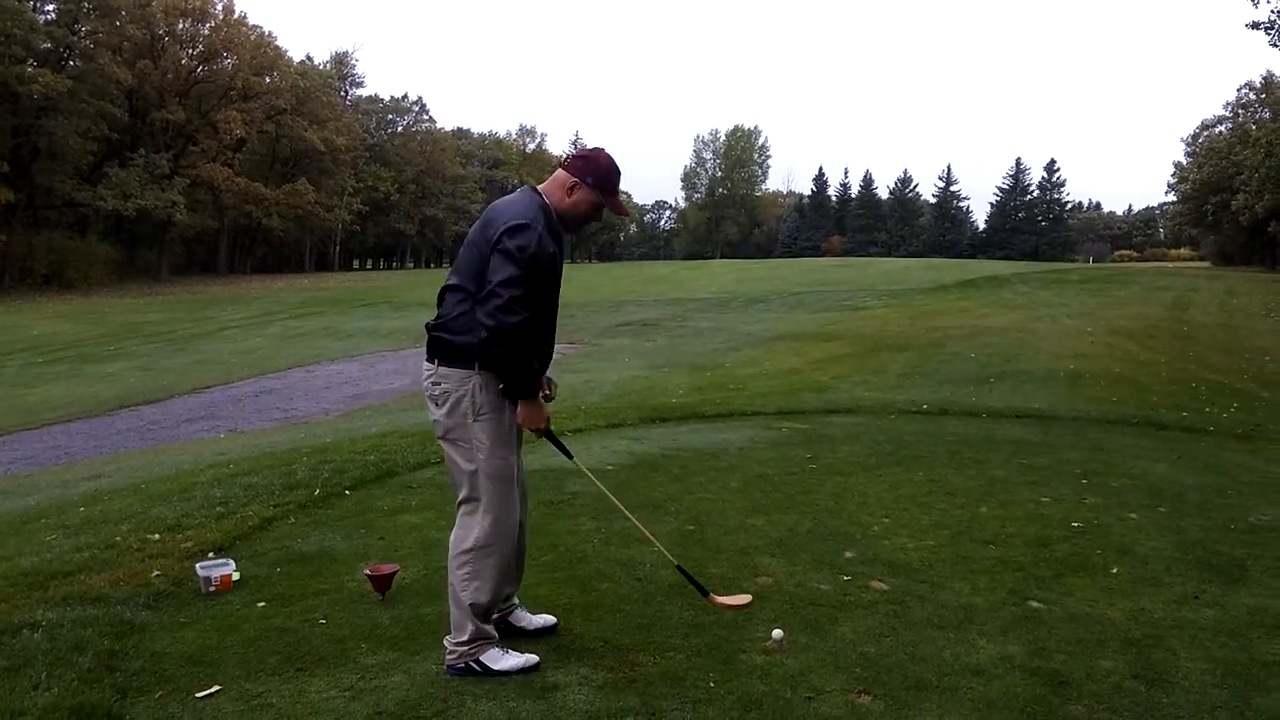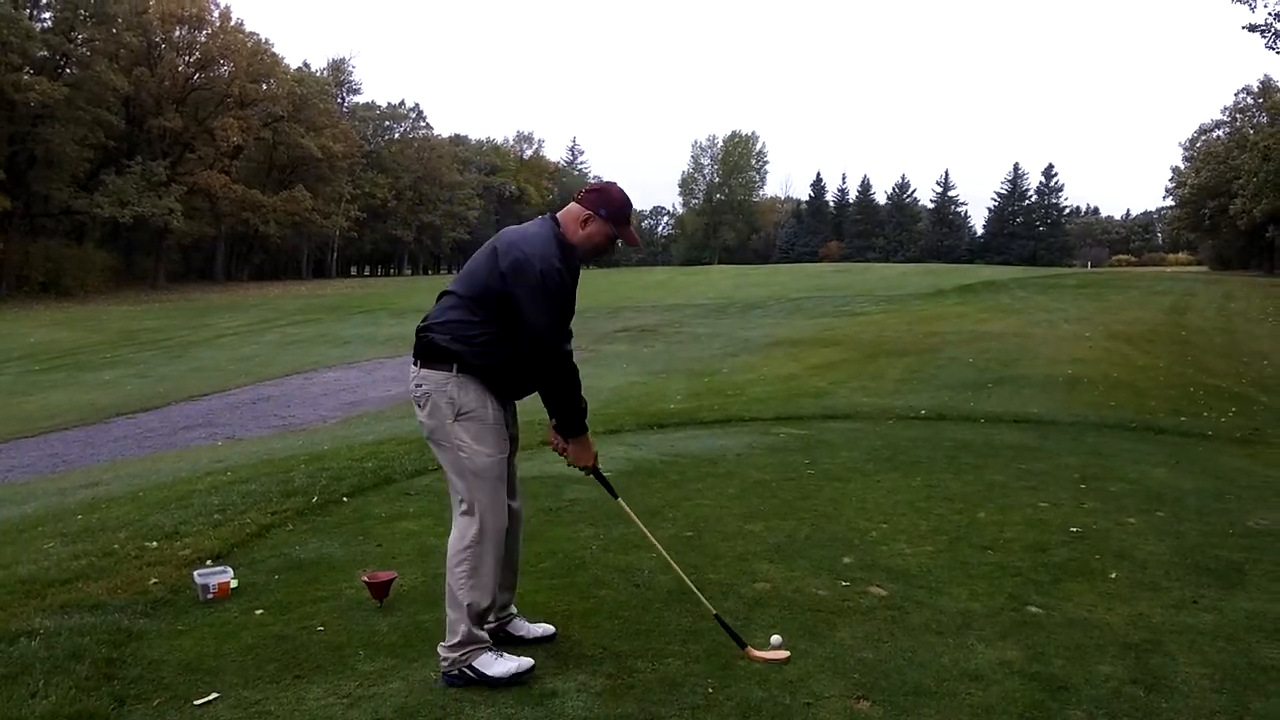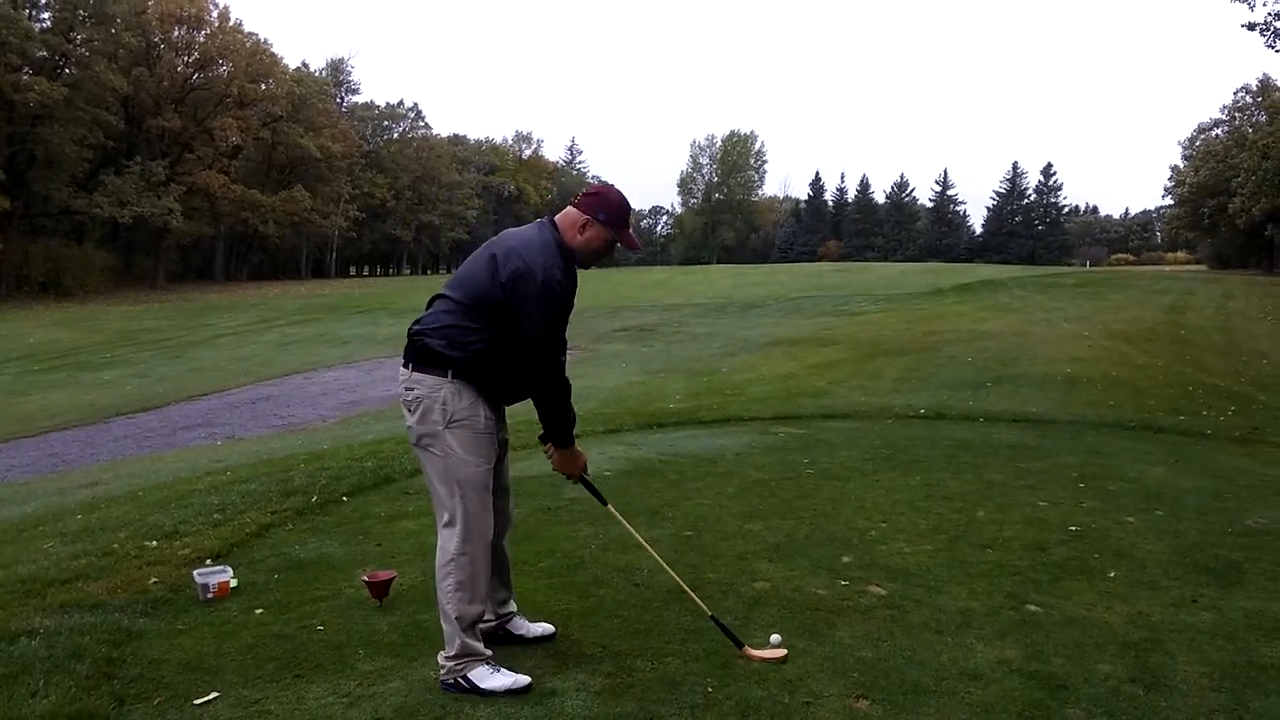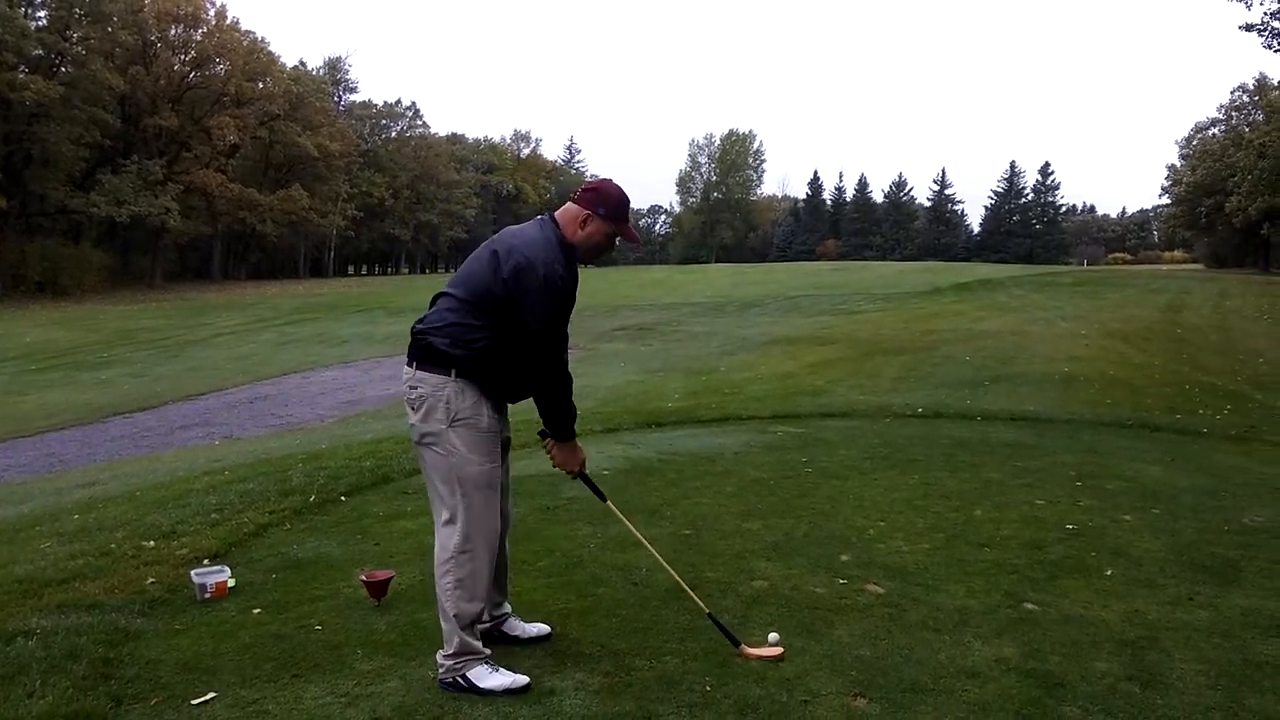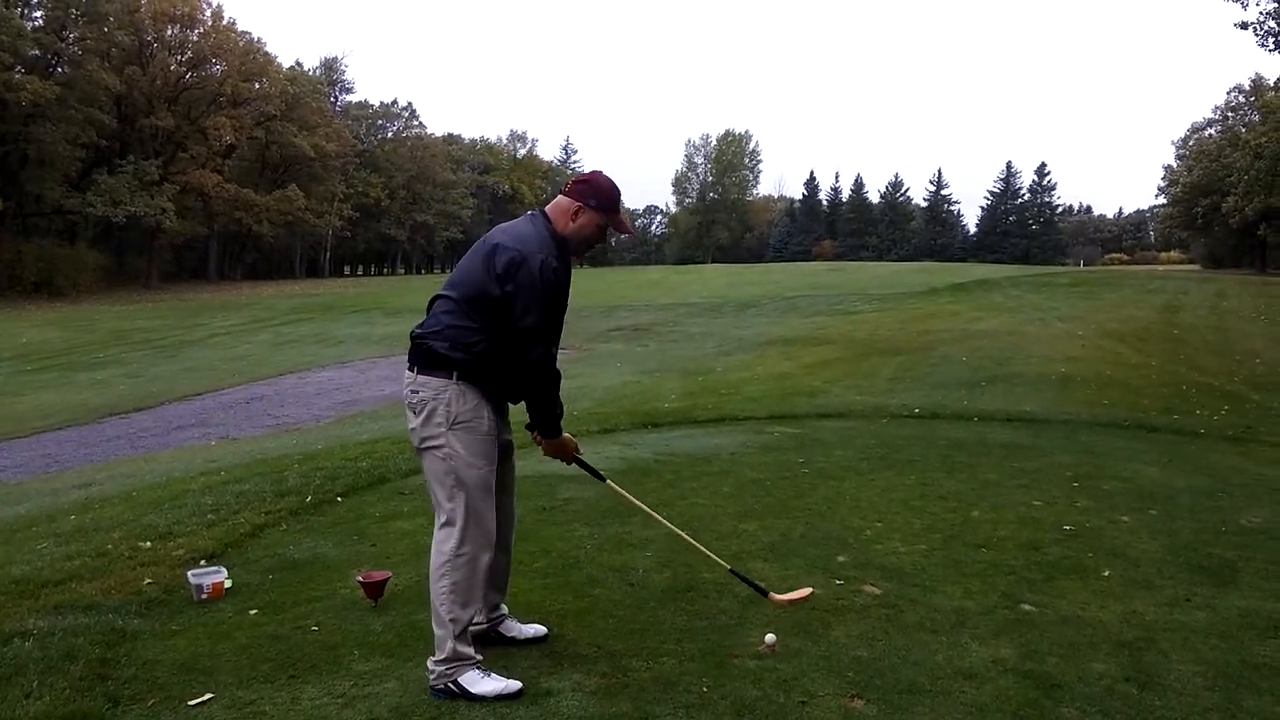
dt=0.4s
person 1, frame 1
left shoulder: (530, 218)
right shoulder: (526, 224)
right elbow: (504, 311)
left wrist: (531, 376)
right wrist: (526, 392)
left hip: (486, 375)
right hip: (469, 377)
left knee: (506, 499)
right knee: (487, 507)
left ankle: (498, 608)
right ankle: (468, 646)
person 1, frame 2
left shoulder: (545, 248)
right shoulder: (538, 257)
left elbow: (547, 349)
right elbow: (548, 354)
left wrist: (562, 421)
right wrist: (576, 431)
left hip: (482, 380)
right hip: (453, 380)
left knee: (503, 506)
right knee: (481, 508)
left ankle: (496, 616)
right ankle: (463, 650)
person 1, frame 3
left shoulder: (539, 248)
right shoulder: (538, 265)
left elbow: (538, 358)
right elbow: (543, 364)
left wrist: (556, 432)
right wrist: (563, 441)
left hip: (470, 384)
right hip: (444, 386)
left knee: (492, 508)
right knee: (466, 520)
left ankle: (495, 614)
right ankle: (462, 661)
person 1, frame 4
left shoulder: (539, 246)
right shoulder: (540, 262)
left elbow: (539, 354)
right elbow: (544, 359)
left wrist: (557, 428)
right wrist: (564, 436)
left hip: (472, 384)
right hip: (448, 386)
left knee: (491, 513)
right knee: (467, 520)
left ankle: (490, 616)
right ankle: (460, 660)
person 1, frame 5
left shoulder: (532, 243)
right shoulder: (533, 257)
left elbow: (530, 349)
right elbow: (532, 356)
left wrist: (543, 421)
right wrist: (550, 430)
left hip: (474, 386)
right hip: (449, 388)
left knee: (495, 511)
right knee: (465, 519)
left ankle: (486, 616)
right ankle: (452, 665)
